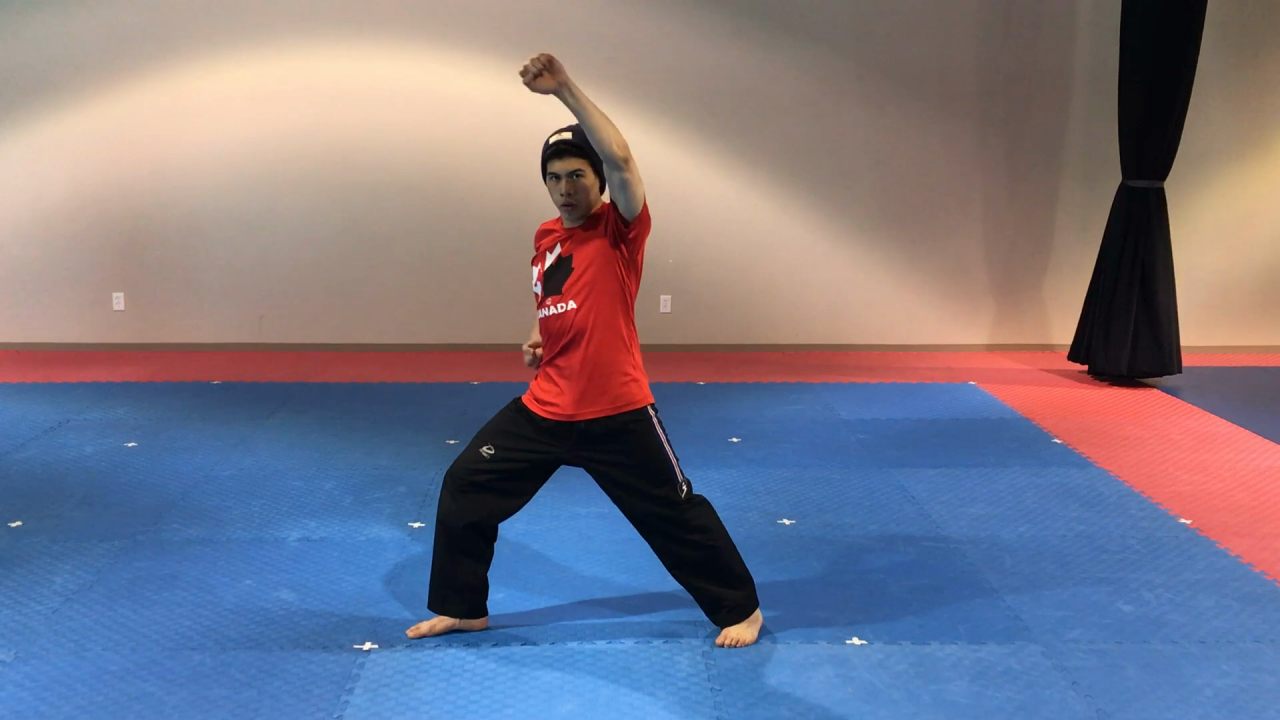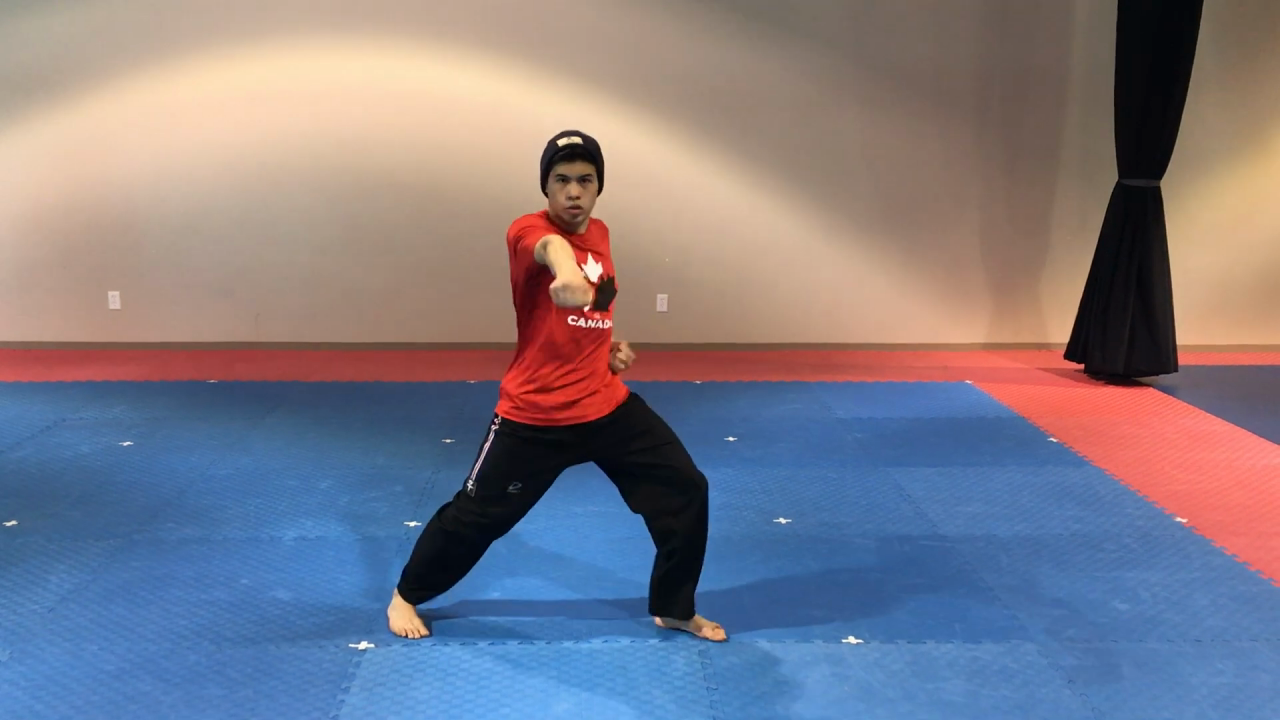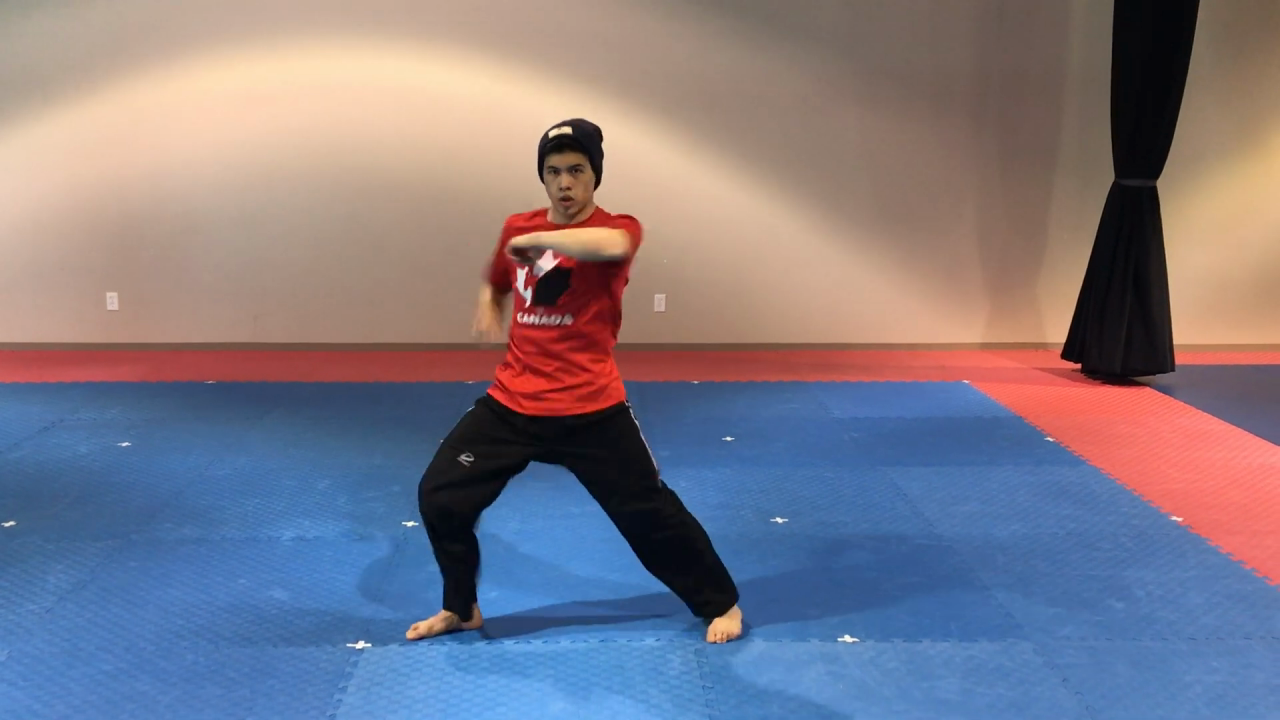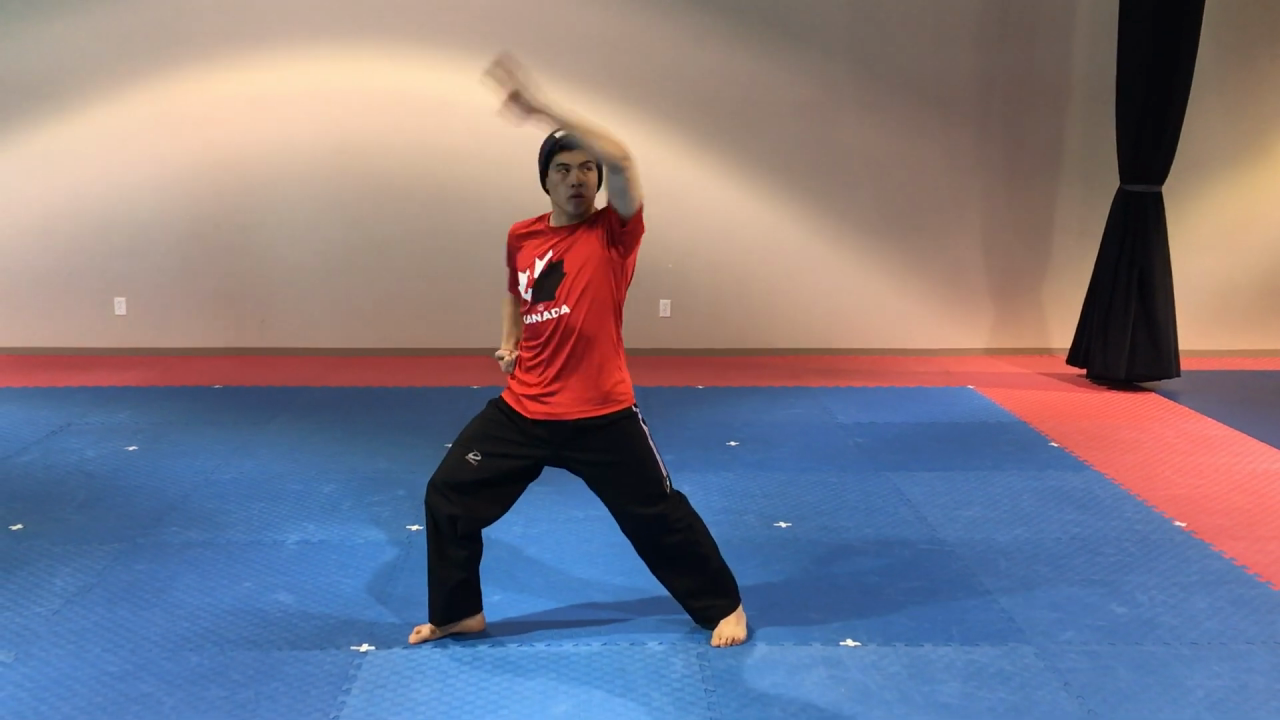
dt=0.5s
person 1, frame 1
left shoulder: (623, 227)
right shoulder: (546, 236)
left elbow: (620, 157)
left wrist: (565, 88)
right wrist: (536, 334)
left hip: (617, 413)
right hip: (543, 409)
left knee: (674, 513)
right knee: (465, 486)
left ankle: (741, 609)
right ankle: (460, 608)
person 1, frame 2
left shoulder: (600, 233)
right shoulder: (528, 229)
right elbow: (553, 247)
left wrist: (616, 344)
right wrist: (566, 270)
left hip: (608, 405)
right hip: (534, 416)
left knee: (685, 489)
right knee: (478, 513)
left ankle: (673, 606)
right ankle: (408, 595)
person 1, frame 3
left shoulder: (618, 227)
right shoulder: (518, 226)
left elbow: (607, 246)
right elbow: (492, 283)
left wrist: (527, 242)
right wrist: (487, 312)
left hip: (593, 410)
right hip: (511, 404)
left knee: (649, 510)
right knee: (439, 493)
left ankle: (720, 603)
right ankle: (460, 608)
person 1, frame 4
left shoulder: (615, 232)
right shoulder: (521, 235)
left elbow: (617, 159)
left wrist: (542, 110)
right wrist: (509, 344)
left hip: (601, 415)
right hip: (522, 411)
left knee: (659, 515)
right knee: (447, 496)
left ankle: (723, 606)
right ankle: (457, 612)
